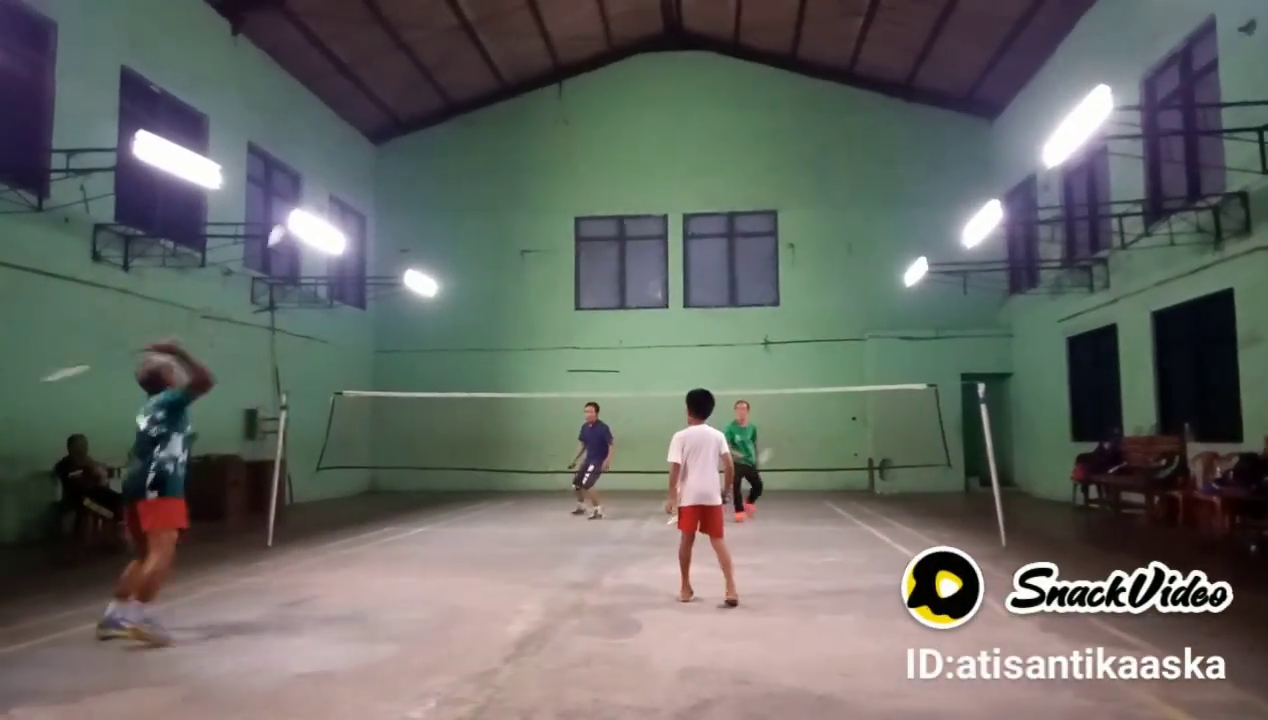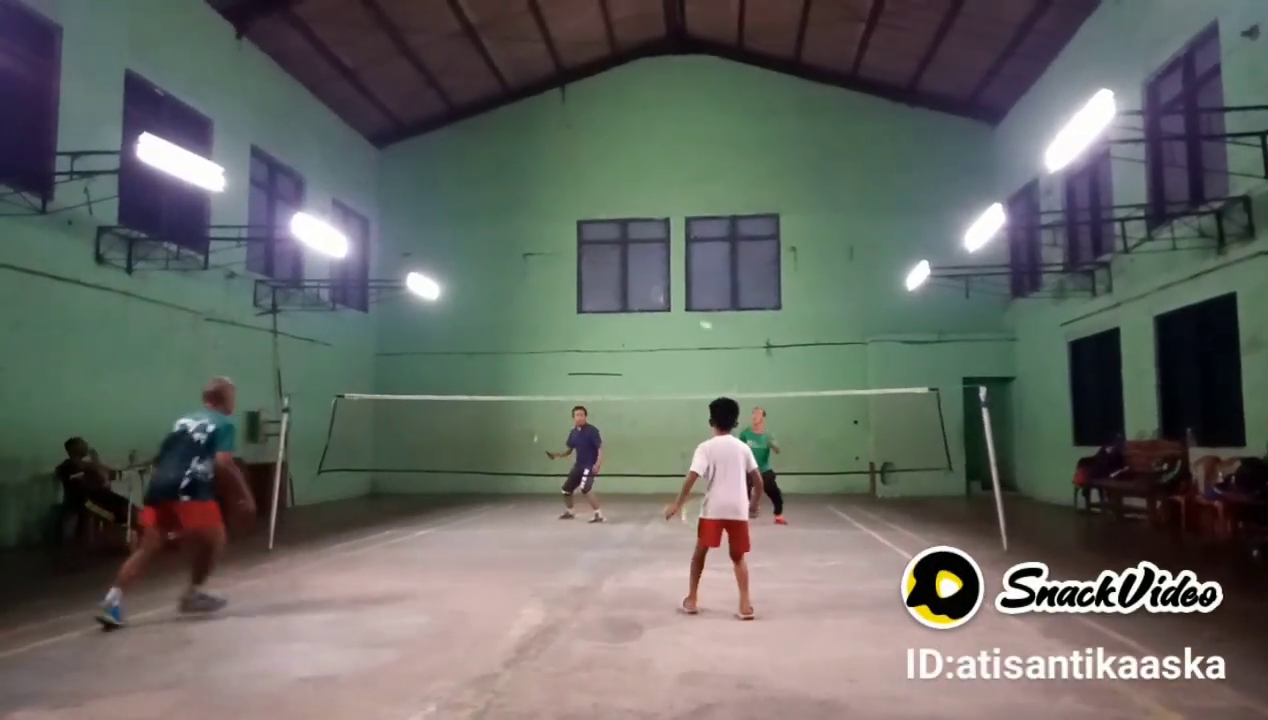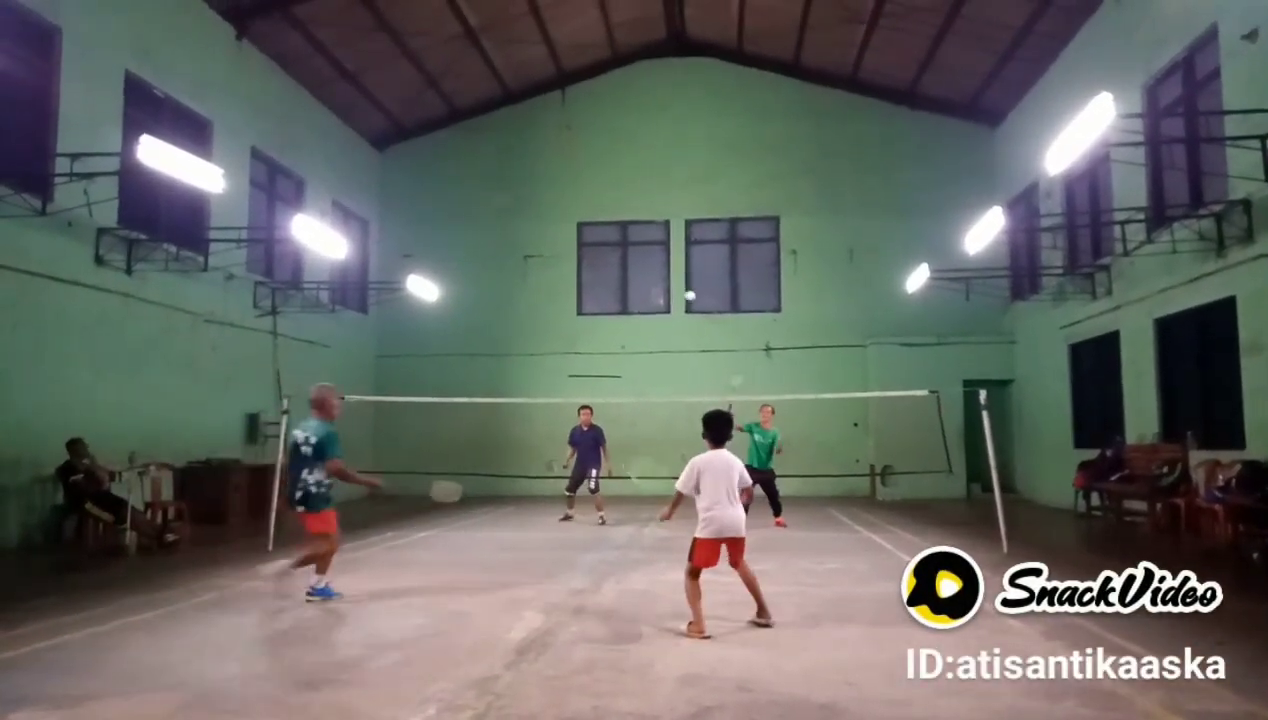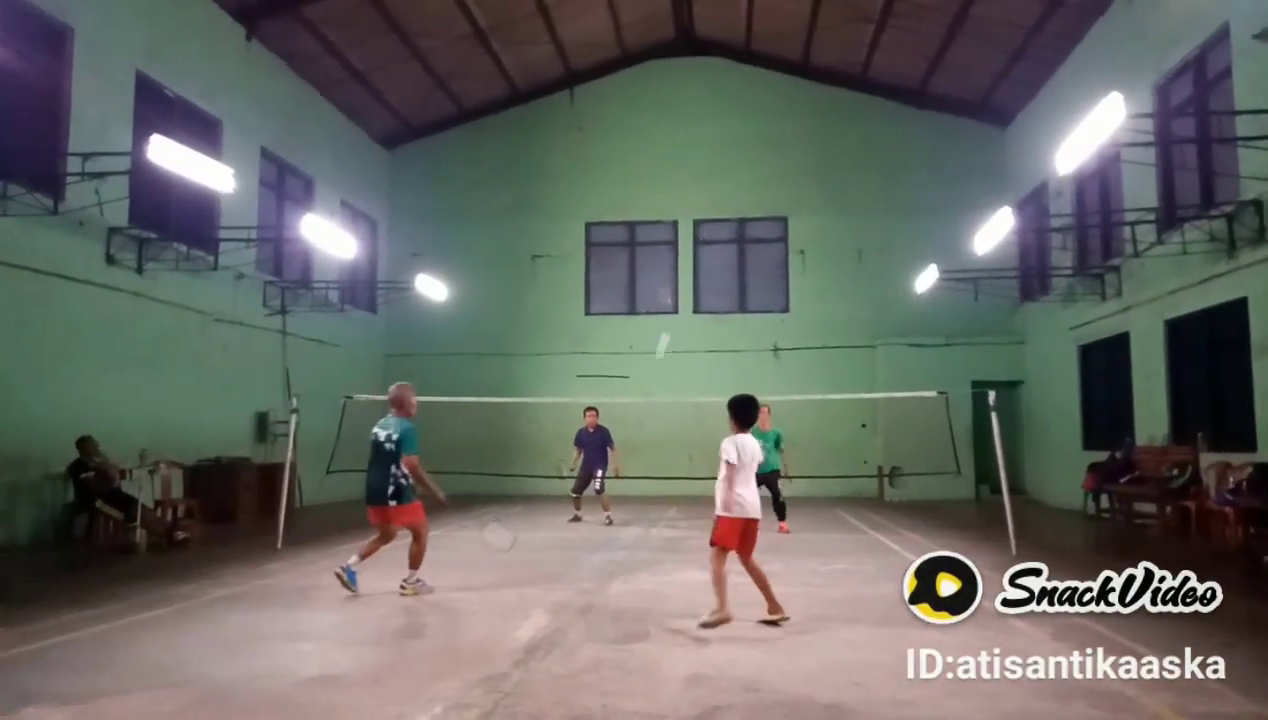
dt=0.5s
person 1, frame 1
left shoulder: (149, 409)
right shoulder: (170, 400)
right elbow: (205, 383)
right wrist: (179, 354)
left hip: (137, 487)
right hip: (159, 488)
left knee: (144, 556)
right knee: (161, 554)
left ankle: (113, 617)
right ankle: (138, 619)
person 1, frame 2
left shoulder: (184, 421)
right shoulder: (224, 424)
left elbow: (161, 456)
right elbow: (223, 462)
right wrist: (244, 494)
left hip: (159, 488)
right hip: (190, 491)
left knee: (147, 550)
right knee: (215, 540)
left ankle: (111, 603)
right ankle: (193, 594)
person 1, frame 3
left shoulder: (301, 428)
right shoulder: (325, 433)
left elbow: (291, 461)
right elbow: (334, 469)
right wrist: (365, 481)
left hip: (300, 494)
right hip: (313, 497)
left knee: (331, 540)
right knee: (328, 545)
left ankle: (318, 586)
right ankle: (286, 568)
person 1, frame 4
left shoulder: (379, 426)
right shoulder: (406, 429)
right elbow: (411, 466)
right wrist: (435, 491)
left hip: (375, 491)
right hip: (397, 492)
left knee: (385, 535)
right knee: (420, 531)
left ankle: (349, 566)
right ankle: (411, 581)
person 2, frame 1
left shoulder: (681, 437)
right shoulder: (717, 436)
left elbow: (675, 468)
right elbow: (729, 465)
left wrist: (672, 496)
right wrist: (726, 489)
left hip: (688, 497)
right hip: (712, 496)
left knee: (687, 541)
right knee: (718, 542)
left ankle: (686, 589)
right ankle: (730, 588)
person 2, frame 2
left shoulder: (706, 447)
right shoulder: (743, 448)
left elbow: (692, 477)
right elbow: (758, 480)
left wrist: (677, 504)
right wrist: (754, 503)
left hip: (713, 509)
right hip: (739, 510)
left knee: (700, 553)
right knee: (738, 557)
left ankle: (692, 599)
right ankle: (745, 605)
person 2, frame 3
left shoulder: (697, 462)
right shoulder: (735, 462)
left elbow: (680, 493)
right elbow: (748, 492)
left wrist: (669, 511)
left hip: (710, 525)
right hip: (736, 523)
left knee: (692, 573)
right knee: (740, 565)
left ankle: (698, 624)
right ankle: (762, 612)
person 2, frame 4
left shoulder: (731, 442)
right shoulder: (754, 444)
left elbow: (731, 467)
left wrist: (727, 496)
left hip: (731, 510)
right hip: (751, 509)
left knee: (717, 557)
right knee: (746, 558)
left ankle: (721, 609)
right ankle: (775, 608)
